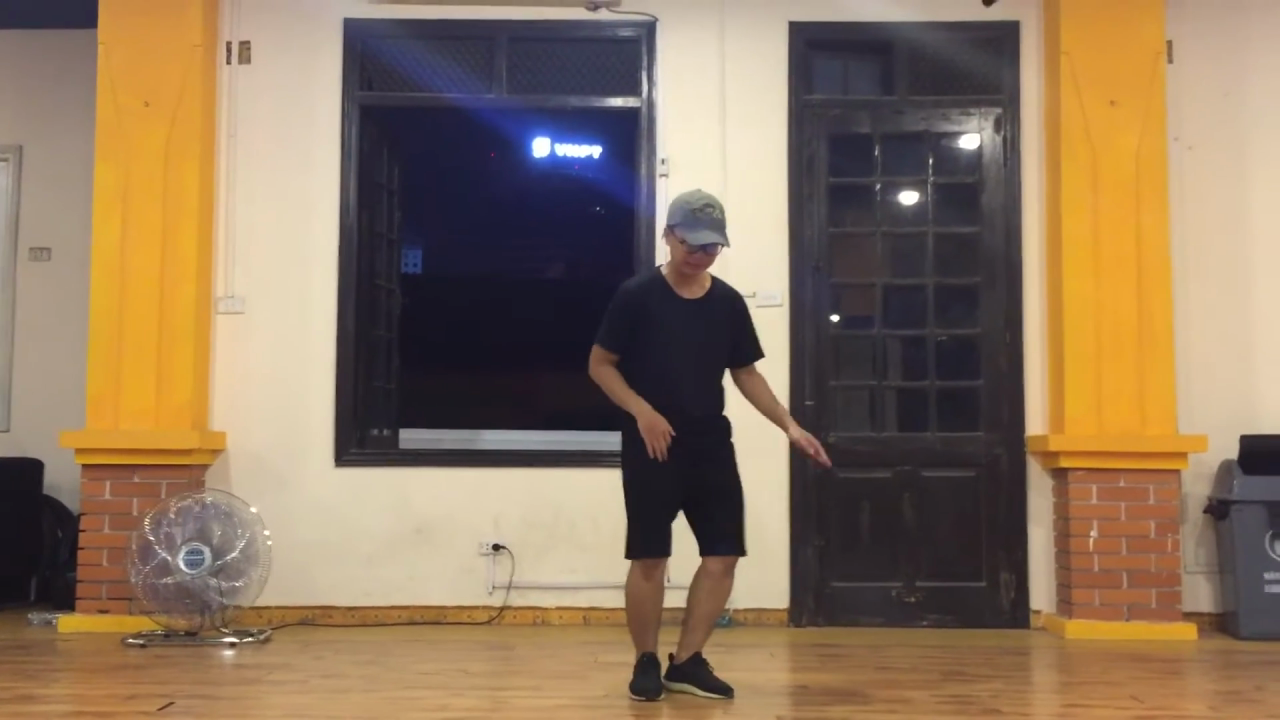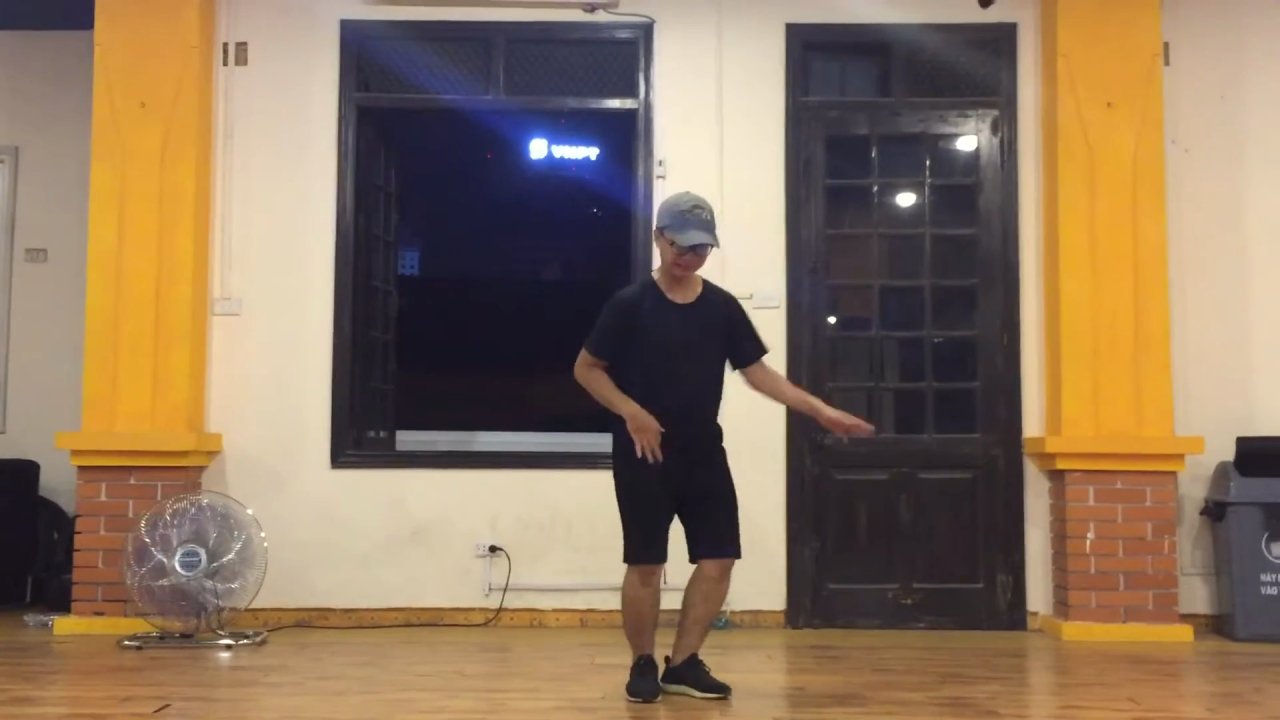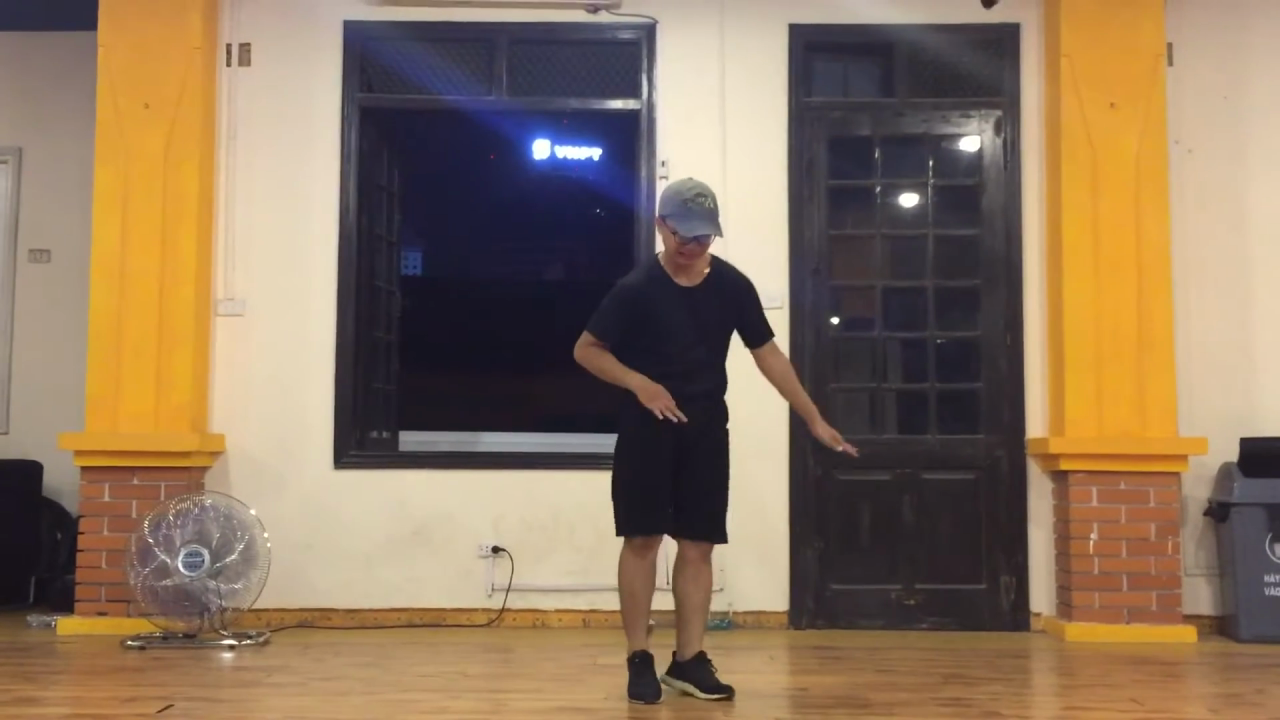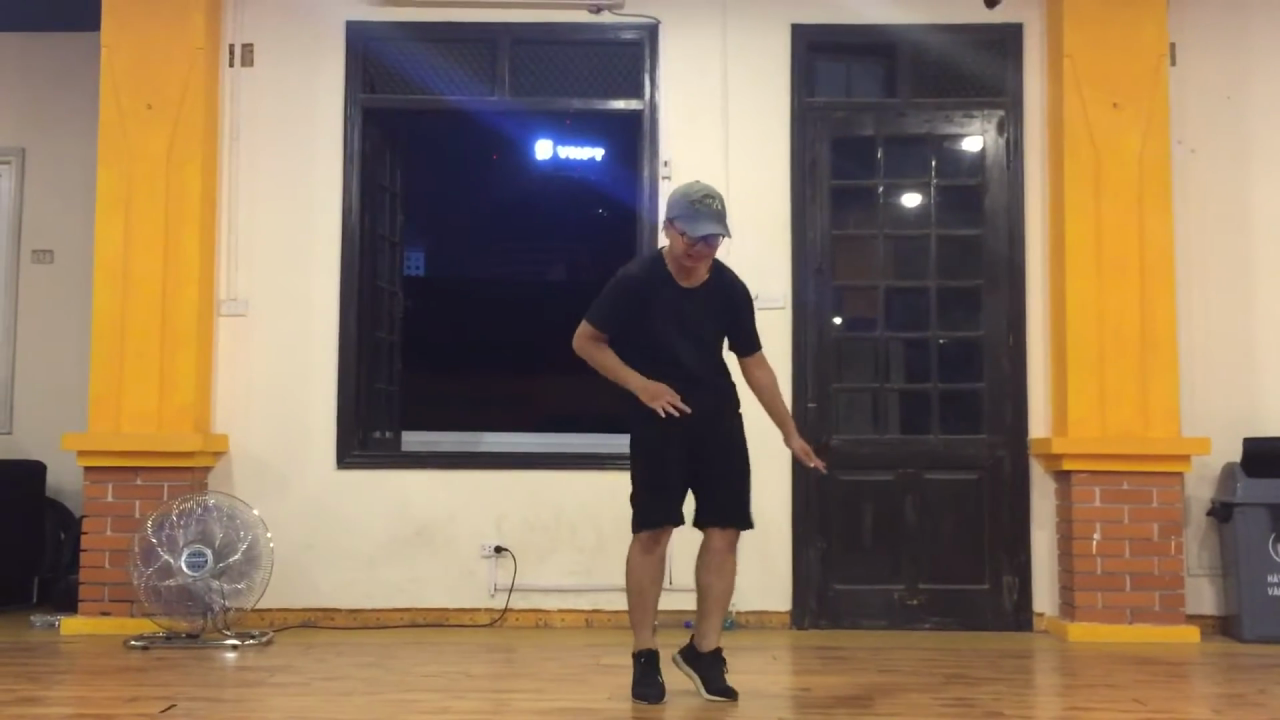
dt=0.2s
person 1, frame 1
left shoulder: (729, 304)
right shoulder: (636, 296)
left elbow: (745, 374)
right elbow: (600, 364)
left wrist: (791, 426)
right wrist: (642, 413)
left hip: (711, 444)
right hip: (654, 443)
left knee: (722, 555)
right knee: (648, 558)
left ankle: (687, 661)
right ankle: (646, 661)
person 1, frame 2
left shoulder: (723, 307)
right shoulder: (630, 304)
left elbow: (756, 371)
right elbow: (586, 369)
left wrist: (821, 409)
right wrist: (630, 412)
left hip: (702, 449)
right hip: (645, 451)
left knee: (718, 560)
right knee: (645, 565)
left ankle: (683, 662)
right ankle: (642, 664)
person 1, frame 3
left shoulder: (732, 285)
right shoulder: (636, 288)
left elbow: (767, 353)
right elbow: (586, 350)
left wrist: (815, 421)
right wrist: (641, 384)
left hip: (706, 426)
right hip: (647, 425)
left knee: (697, 545)
right knee: (641, 539)
left ankle: (688, 659)
right ankle: (639, 659)
person 1, frame 4
left shoulder: (729, 288)
right shoulder: (635, 280)
left elbow: (753, 362)
right elbow: (585, 341)
left wrist: (790, 432)
right wrist: (640, 384)
left hip: (718, 417)
right hip: (659, 417)
left knee: (723, 531)
right knee: (652, 531)
left ankle: (705, 650)
right ankle: (645, 657)
